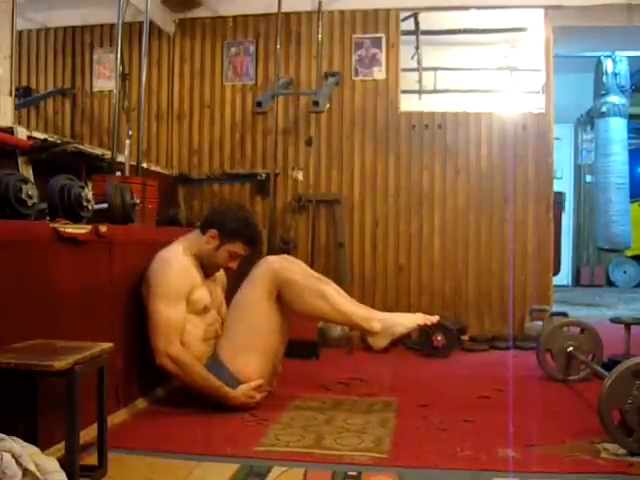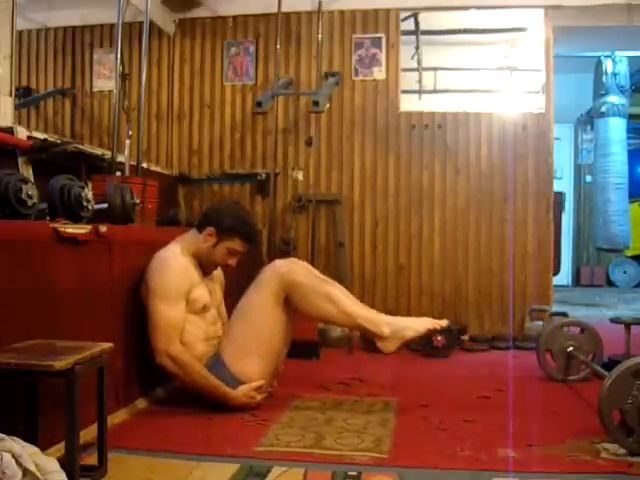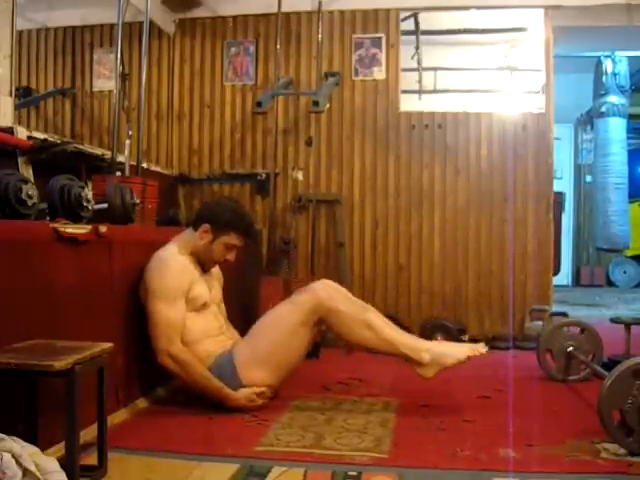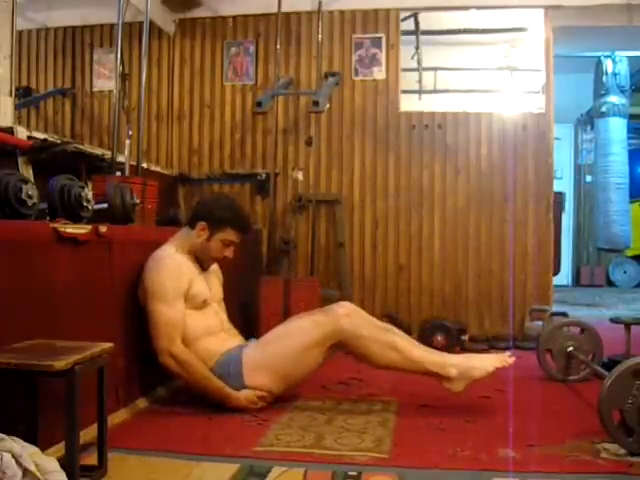
dt=0.5s
person 1, frame 1
left shoulder: (211, 268)
right shoulder: (172, 266)
right elbow: (166, 353)
left wrist: (264, 363)
right wrist: (227, 395)
left hip: (228, 369)
right hip: (220, 378)
left knee: (284, 268)
right knee: (273, 268)
left ankle: (373, 323)
right ankle: (375, 324)
person 1, frame 2
left shoulder: (209, 268)
right shoulder: (170, 267)
right elbow: (166, 353)
left wrist: (262, 362)
right wrist: (227, 395)
left hip: (230, 365)
right hip: (221, 376)
left knee: (293, 272)
right knee: (282, 272)
left ankle: (383, 326)
right ankle: (385, 329)
person 1, frame 3
left shoulder: (207, 267)
right shoulder: (168, 267)
right elbow: (168, 352)
left wrist: (259, 356)
right wrist: (228, 396)
left hip: (234, 364)
right hip: (225, 376)
left knee: (324, 293)
right knee: (320, 296)
left ankle: (420, 351)
right ankle: (423, 354)
person 1, frame 4
left shoulder: (207, 267)
right shoulder: (166, 266)
right elbow: (169, 351)
left wrist: (264, 357)
right wrist: (229, 396)
left hip: (239, 358)
right hip: (228, 374)
left knee: (343, 314)
right knee: (339, 321)
left ankle: (447, 366)
right ankle: (450, 369)
